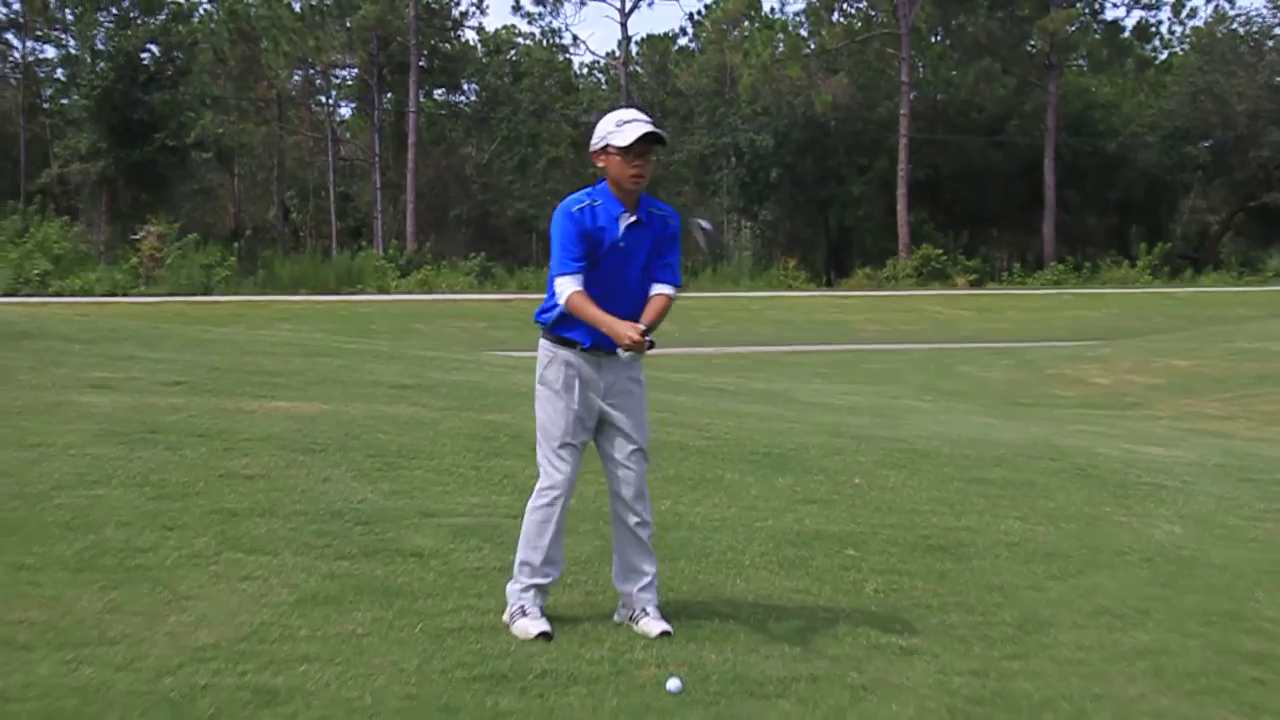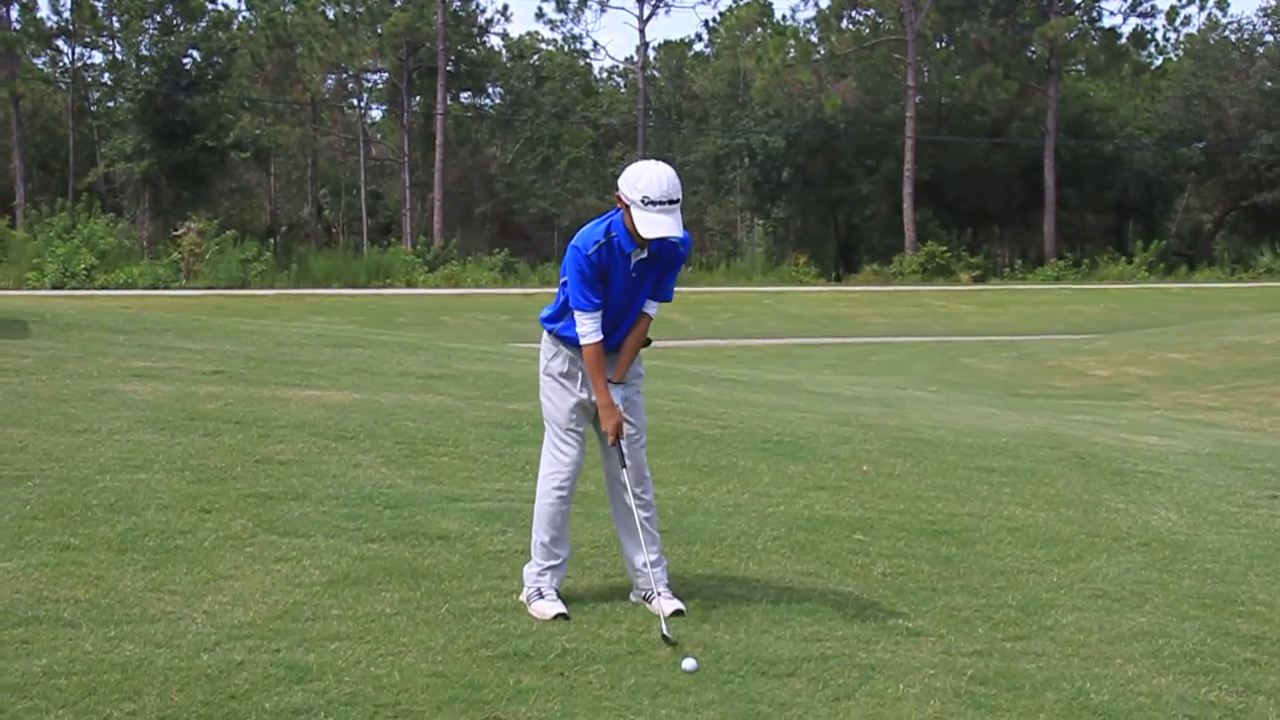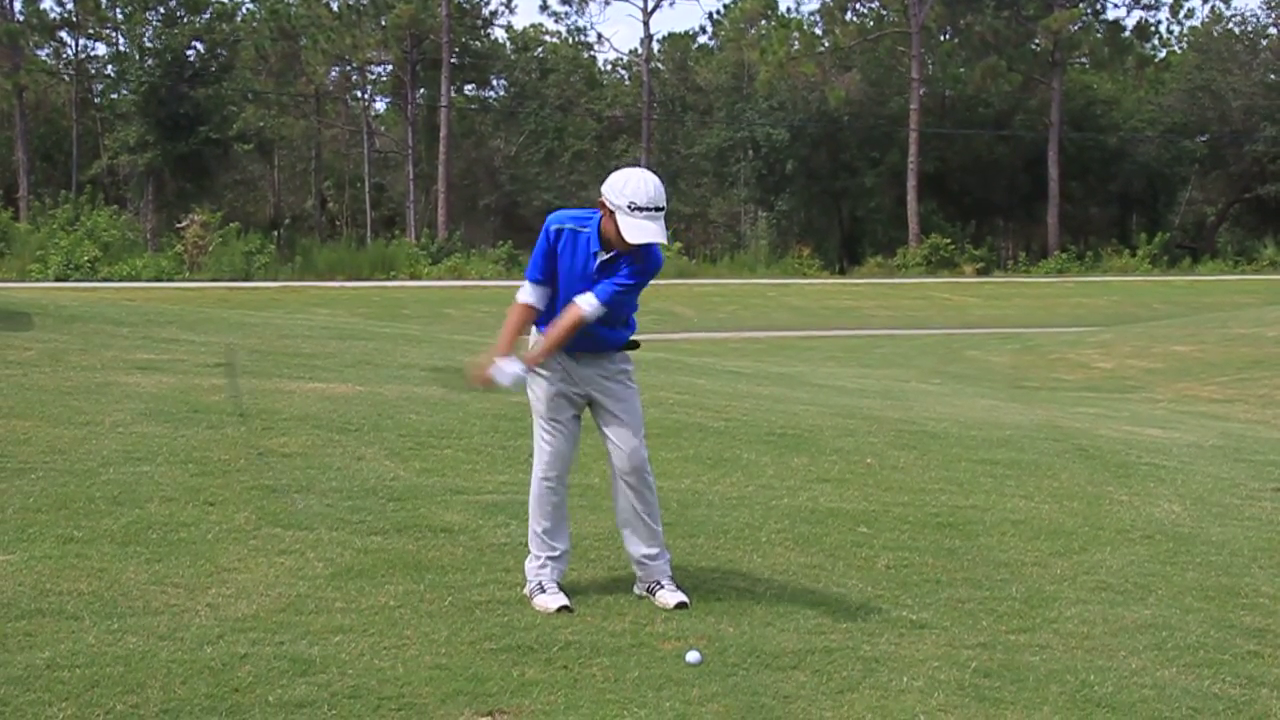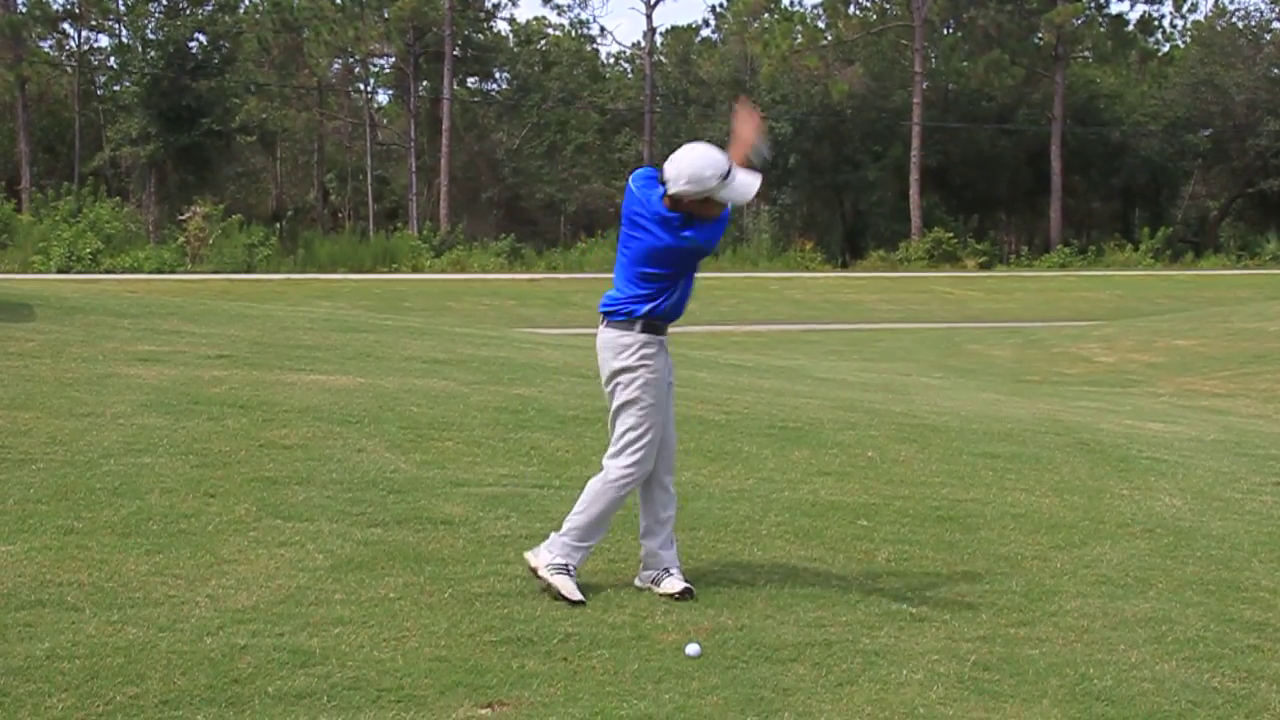
dt=1s
person 1, frame 1
left shoulder: (664, 221)
right shoulder: (574, 214)
left elbow: (663, 290)
right elbow: (567, 291)
left wrist: (641, 328)
right wrist: (612, 327)
left hip: (622, 365)
right hip: (566, 361)
left knee: (631, 483)
right knee: (556, 480)
left ankle: (638, 601)
right ankle: (524, 598)
person 1, frame 2
left shoulder: (675, 245)
right shoulder: (588, 247)
left elbow: (646, 314)
right elbow: (588, 331)
left wrist: (618, 384)
right wrist: (604, 402)
left hip: (622, 359)
right hip: (568, 357)
left knee: (633, 468)
right knee: (563, 466)
left ankle: (650, 580)
right ankle: (540, 581)
person 1, frame 3
left shoulder: (644, 261)
right shoulder: (561, 227)
left elbow: (583, 312)
right elbow: (530, 294)
left wrist: (525, 365)
right wrist: (500, 353)
left hip: (609, 363)
right hip: (554, 361)
left knee: (632, 463)
right knee: (551, 465)
left ankle: (654, 573)
right ankle: (543, 574)
person 1, frame 4
left shoulder: (641, 187)
right shoulder: (694, 236)
right elbow: (726, 210)
left wrist: (741, 141)
right wrist: (745, 141)
left hip: (640, 338)
right hip: (637, 344)
left knee: (660, 458)
right knee: (631, 459)
left ankle: (658, 564)
right ankle: (558, 553)
